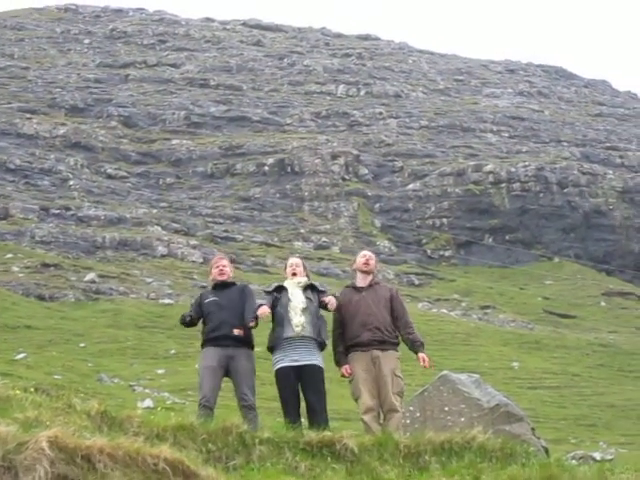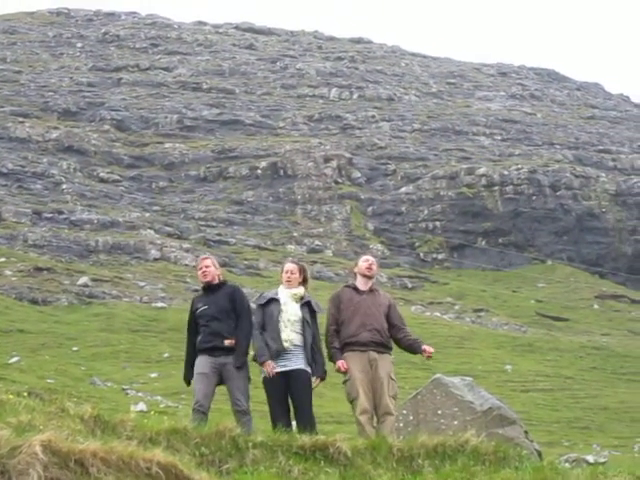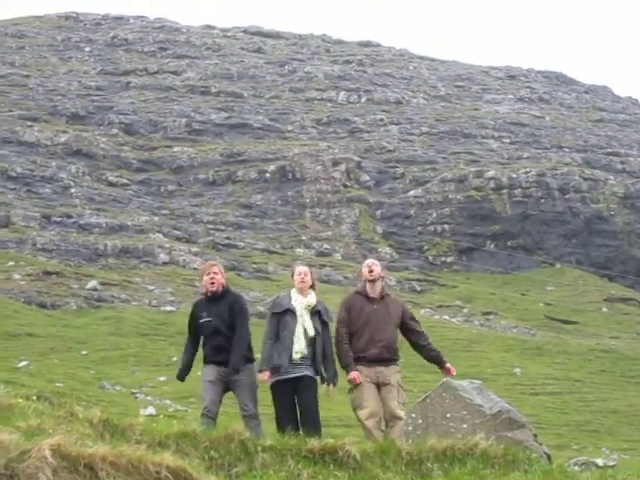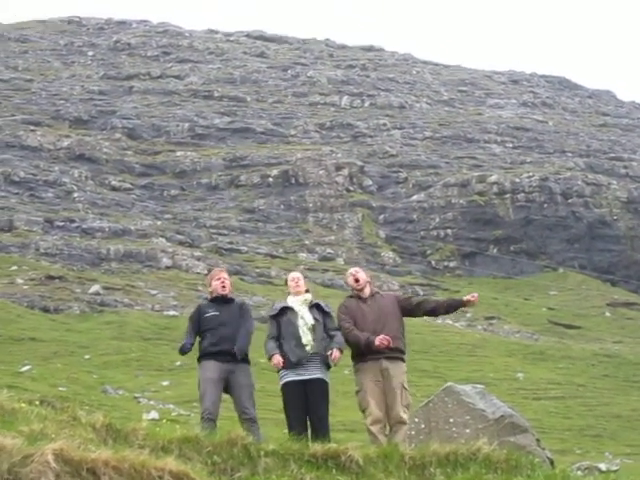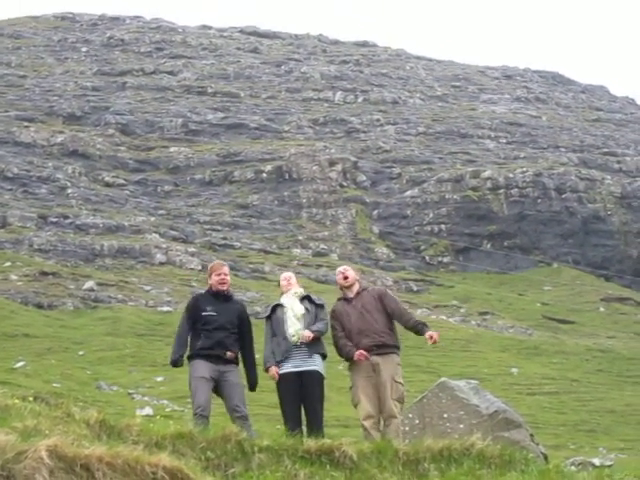
dt=0.4s
person 1, frame 1
left shoulder: (389, 292)
right shoulder: (343, 296)
left elbow: (404, 323)
right elbow: (338, 332)
left wrist: (418, 348)
right wrist: (341, 361)
left hip: (387, 353)
right hip: (358, 355)
left knee: (392, 404)
right knee: (367, 407)
person 1, frame 2
left shoulder: (385, 299)
right shoulder: (340, 296)
left elbow: (398, 330)
right elbow: (331, 330)
left wrist: (419, 347)
right wrist: (336, 356)
left hip: (382, 356)
right hip: (354, 356)
left knee: (386, 407)
right knee: (362, 408)
person 1, frame 3
left shoulder: (396, 304)
right shoulder: (350, 302)
left elbow: (417, 335)
right elbow: (342, 338)
left wrist: (440, 361)
right wrist: (350, 368)
left hip: (389, 367)
right hip: (361, 368)
left knee: (395, 414)
right knee: (369, 414)
person 1, frame 4
left shoulder: (392, 300)
right shoulder: (346, 306)
left elbow: (425, 305)
right elbow: (349, 334)
left wrist: (460, 302)
right wrist: (372, 341)
left hip: (394, 363)
right hip: (367, 366)
left knee: (398, 415)
right knee: (374, 417)
person 1, frame 5
left shoulder: (378, 294)
right shoulder: (337, 309)
left elbow: (400, 312)
right elbow: (339, 339)
left wrist: (424, 329)
right wrist: (352, 354)
left hip: (387, 358)
right hip: (362, 363)
left knee: (392, 410)
right knee: (368, 414)
person 2, frame 1
left shoulder: (243, 290)
right shoulder: (205, 296)
left elbow: (251, 307)
right elbow: (193, 317)
left wrist: (252, 319)
right wrist: (186, 318)
left hip: (241, 349)
right hip: (212, 349)
left knee: (247, 400)
right knee: (206, 400)
person 2, frame 2
left shoulder: (233, 291)
right shoulder: (197, 300)
left elbow: (246, 322)
right elbow: (192, 335)
left wrist: (241, 352)
right wrist: (187, 368)
left hip: (233, 356)
right hip: (206, 357)
left knee: (241, 406)
right knee: (199, 405)
person 2, frame 3
left shoulder: (235, 300)
right shoulder: (199, 306)
left elbow: (242, 332)
right elbow: (193, 338)
left wrist: (236, 362)
right wrist: (185, 365)
left hip: (241, 365)
right hip: (213, 366)
left knee: (250, 411)
right knee: (208, 411)
person 2, frame 4
left shoulder: (241, 307)
right shoulder: (202, 309)
left elbow: (247, 328)
right elbow: (191, 332)
left wrist: (242, 346)
right wrist: (186, 345)
left hip: (238, 364)
right hip: (211, 363)
left knee: (248, 414)
right knee: (209, 413)
person 2, frame 5
left shoulder: (238, 306)
right shoulder: (198, 300)
left elbow: (246, 342)
right elbow: (184, 329)
left wrist: (252, 375)
right wrist: (177, 353)
left hip: (229, 366)
right hip: (202, 363)
left knee: (239, 412)
right knee: (201, 410)
person 3, frame 1
left shoulder: (312, 290)
right shoulder: (276, 291)
left elbow: (326, 300)
right elbow: (266, 305)
left wrist: (332, 298)
right wrist: (262, 308)
left hip: (310, 351)
right hip: (284, 352)
left knee: (316, 403)
right knee: (289, 406)
person 3, frame 2
left shoulder: (307, 303)
right shoulder: (267, 299)
left elbow: (314, 337)
right elbow: (257, 330)
left wrist: (319, 370)
right wrist: (263, 357)
left hip: (299, 360)
right hip: (274, 361)
left knee: (304, 408)
right knee: (278, 413)
person 3, frame 3
left shoulder: (319, 309)
right shoulder: (280, 303)
left elbow: (326, 343)
right elbow: (269, 338)
left wrist: (331, 376)
right wrist: (265, 367)
left hip: (307, 370)
right hip: (281, 370)
left knee: (310, 413)
right knee: (285, 418)
person 3, frame 4
left shoulder: (320, 307)
right shoulder: (279, 310)
left elbow: (334, 331)
right elbow: (271, 338)
left wrist: (337, 347)
right wrist: (274, 353)
left hip: (317, 368)
right hip: (291, 370)
left knee: (319, 417)
right knee: (296, 420)
person 3, frame 5
left shoulder: (313, 302)
right shoulder: (274, 310)
left elbow: (324, 323)
right elbow: (269, 339)
left wrist: (312, 331)
right wrist: (270, 363)
left hip: (311, 359)
right hip: (286, 362)
left knee: (314, 410)
right knee: (290, 412)
